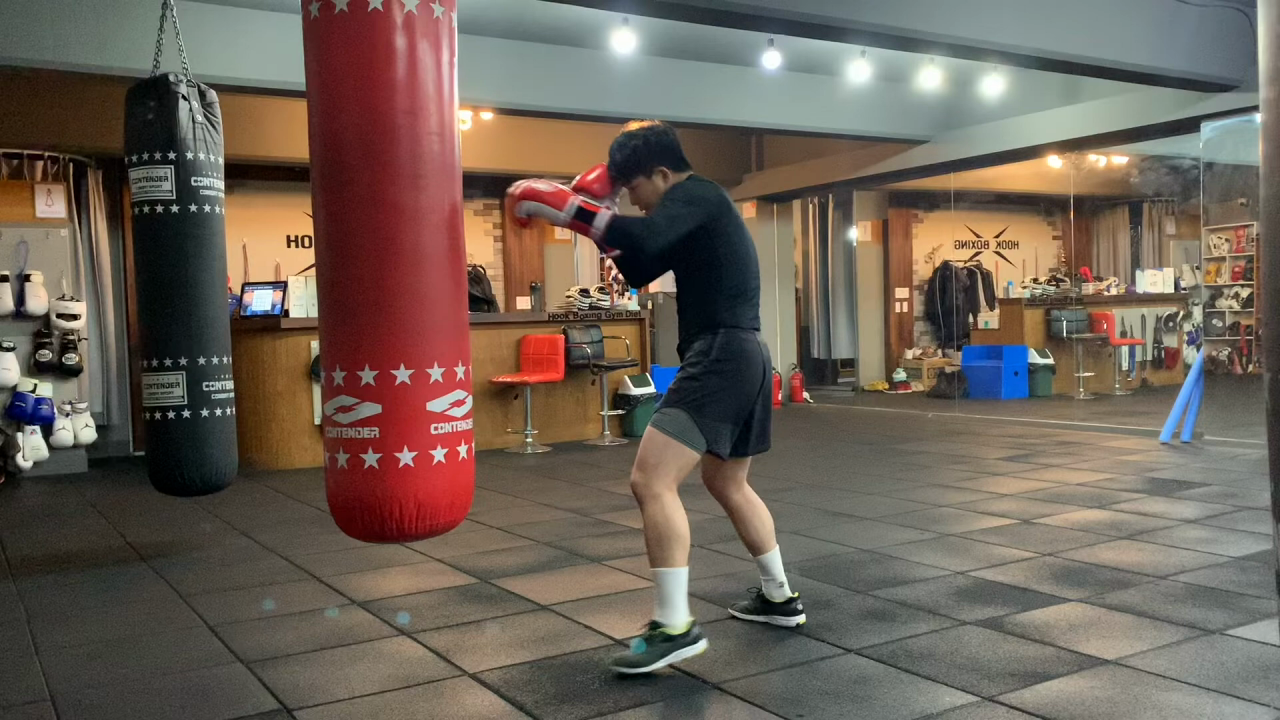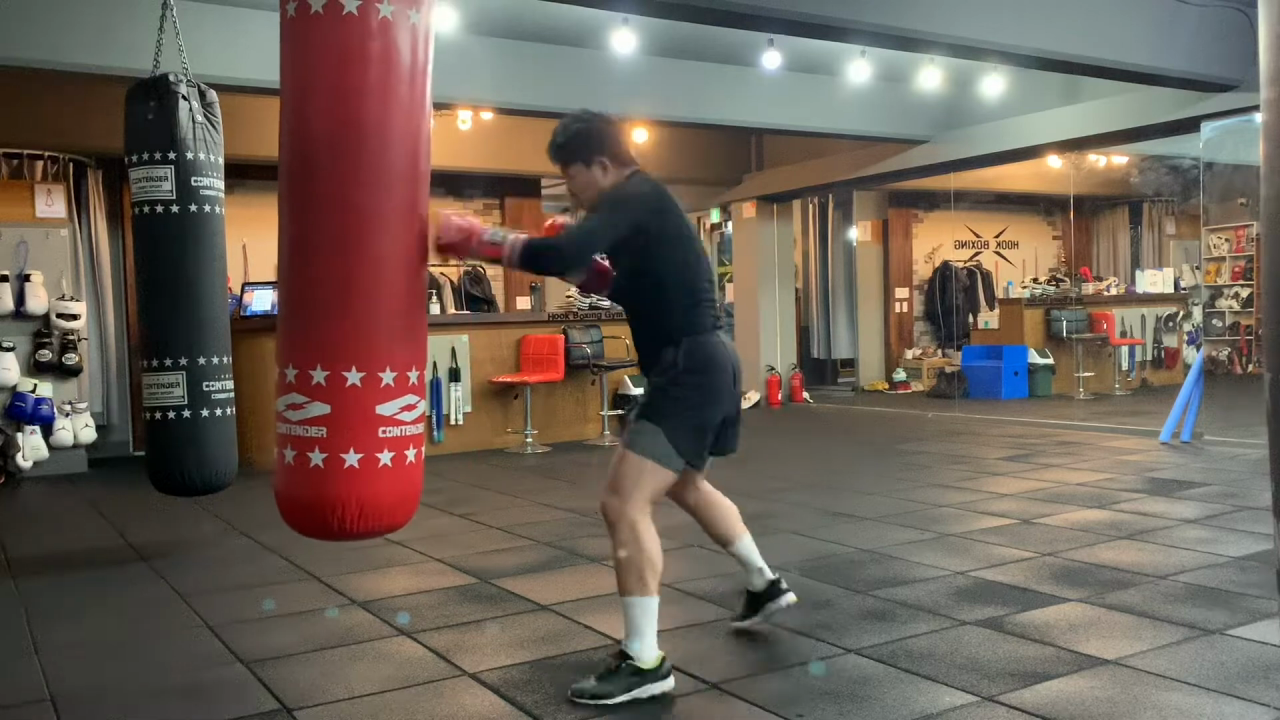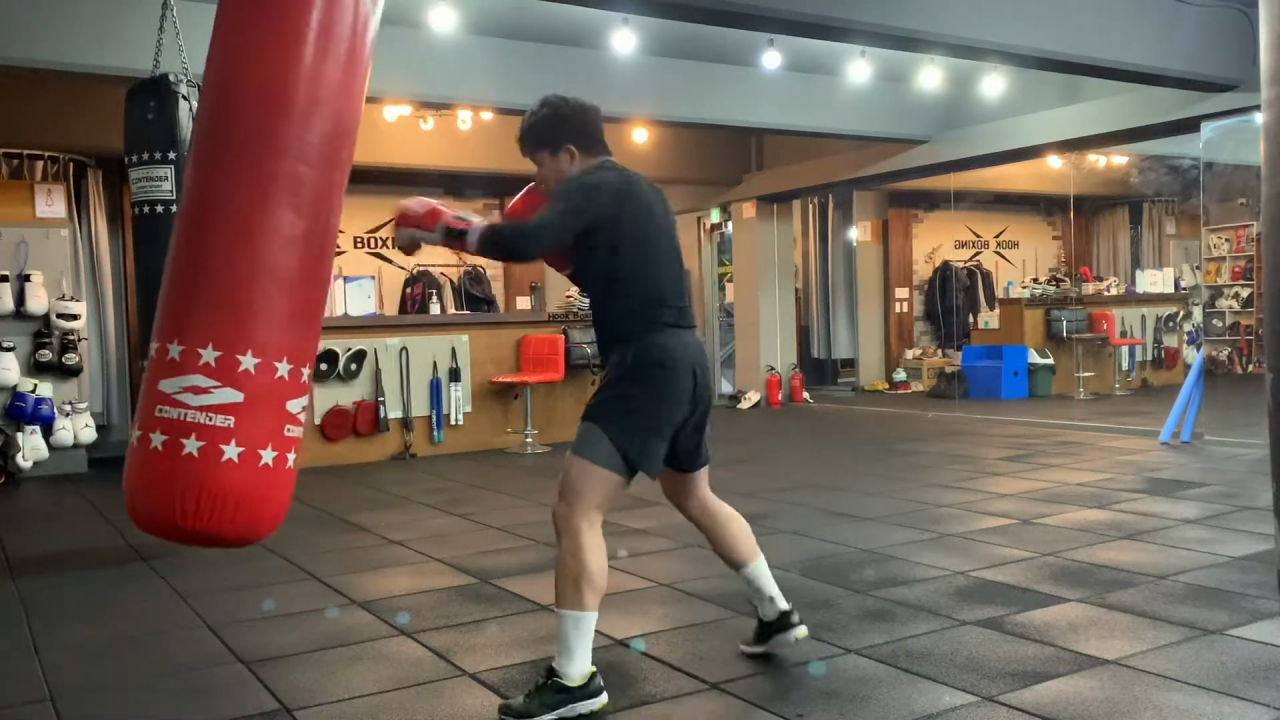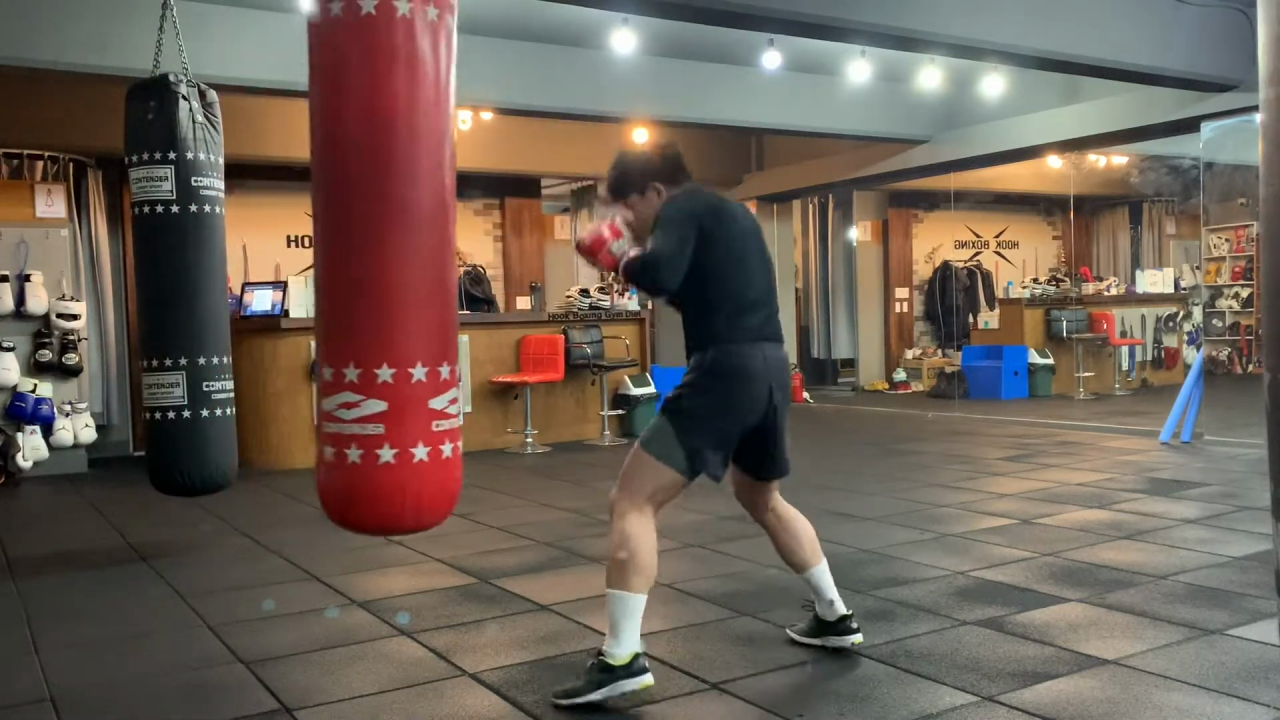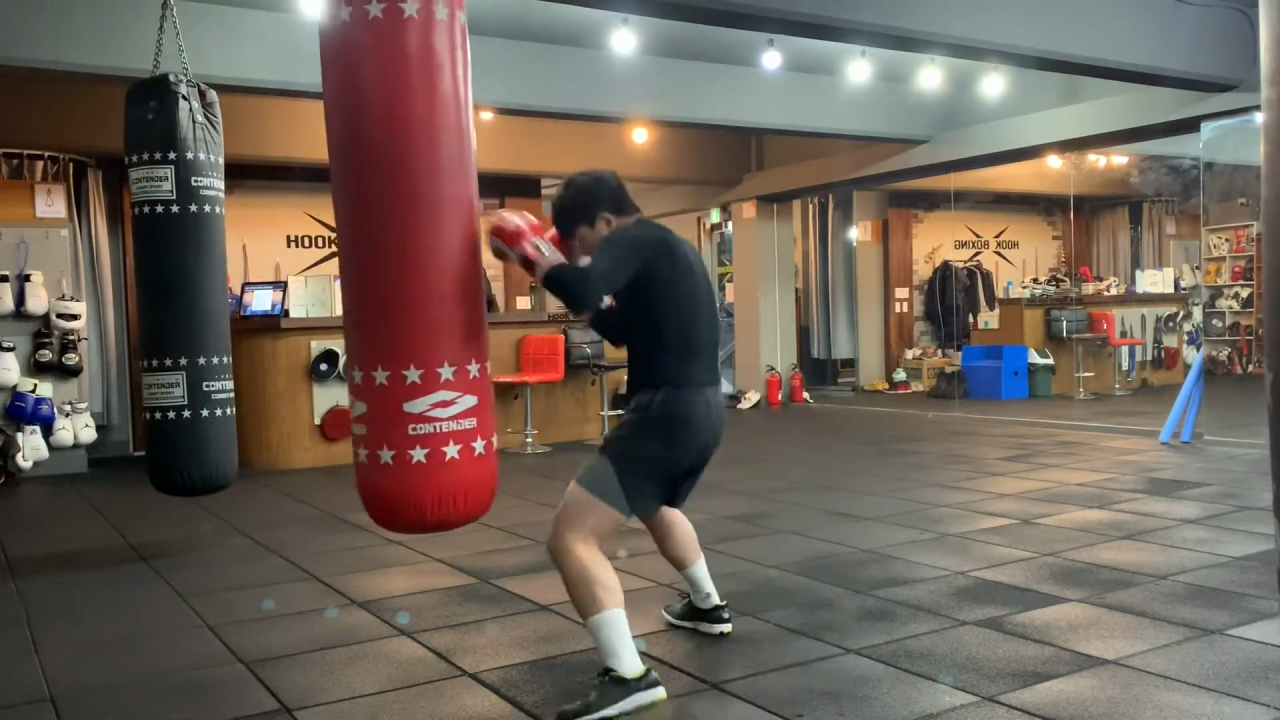
dt=1s
person 1, frame 1
left shoulder: (696, 196)
right shoulder: (698, 213)
left elbow: (642, 235)
right elbow: (637, 271)
left wrist: (564, 207)
right wrist: (601, 214)
left hip: (719, 359)
right hip: (745, 359)
left knee: (651, 480)
right knee: (726, 483)
left ankle: (674, 625)
right ankle: (779, 597)
person 1, frame 2
left shoulder: (638, 196)
right shoulder: (636, 203)
left elbow: (568, 247)
right elbow: (625, 284)
left wrist: (483, 239)
right wrist: (588, 272)
left hip: (692, 369)
right hip: (700, 366)
left knee: (625, 506)
right knee: (687, 486)
left ankle: (643, 663)
right ankle: (765, 586)
person 1, frame 3
left shoulder: (591, 188)
right shoulder: (638, 191)
left elbow: (524, 241)
left wrist: (441, 226)
right wrist: (562, 254)
left hip: (644, 369)
right hip: (683, 361)
left knee: (577, 511)
right knee: (694, 498)
right ankle: (776, 615)
person 1, frame 4
left shoulder: (685, 208)
right shoulder: (733, 213)
left elbow: (660, 275)
left wrist: (615, 254)
right wrist: (636, 258)
left hip: (726, 371)
right hip: (769, 367)
left knee: (631, 502)
right knee: (762, 499)
left ankle: (621, 659)
right ankle: (835, 617)
person 1, frame 5
left shoulder: (639, 239)
right shoulder: (664, 249)
left elbow: (586, 285)
right elbow: (621, 327)
left wrist: (529, 250)
right wrist: (557, 266)
left hip: (666, 413)
right hip: (701, 409)
left knee: (571, 539)
right knee: (652, 504)
left ankle: (628, 675)
right ankle: (708, 605)
